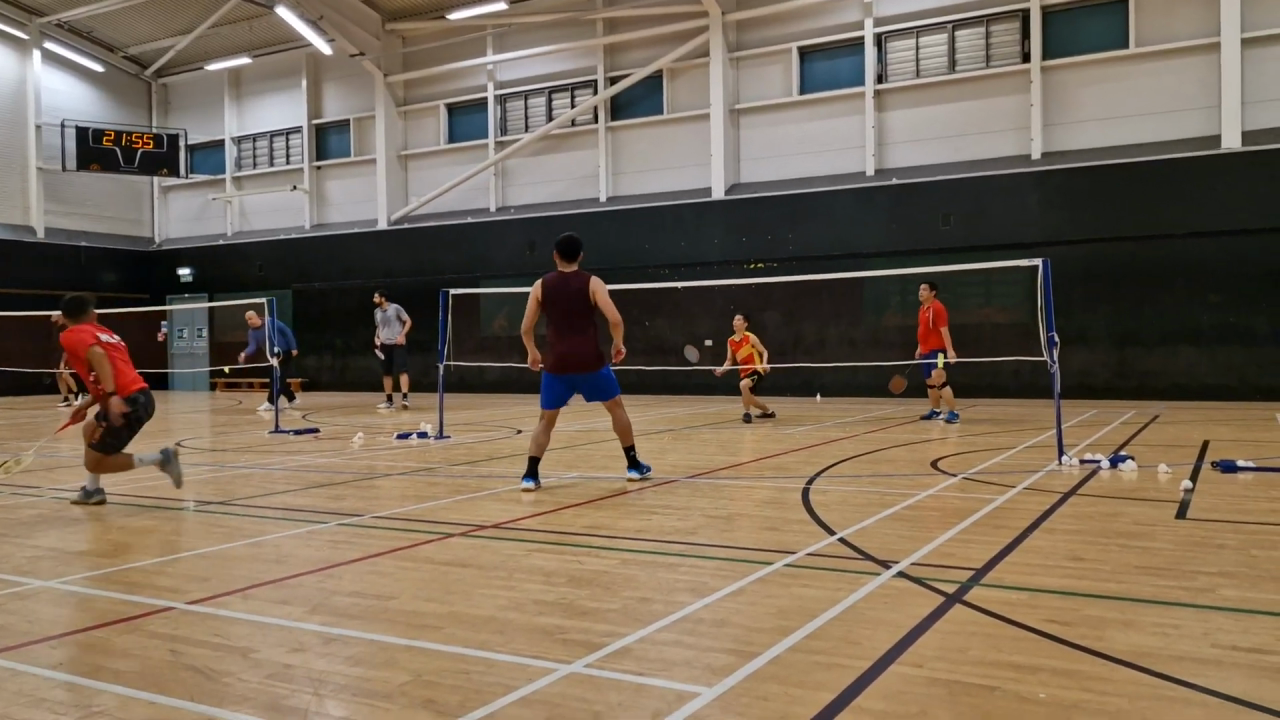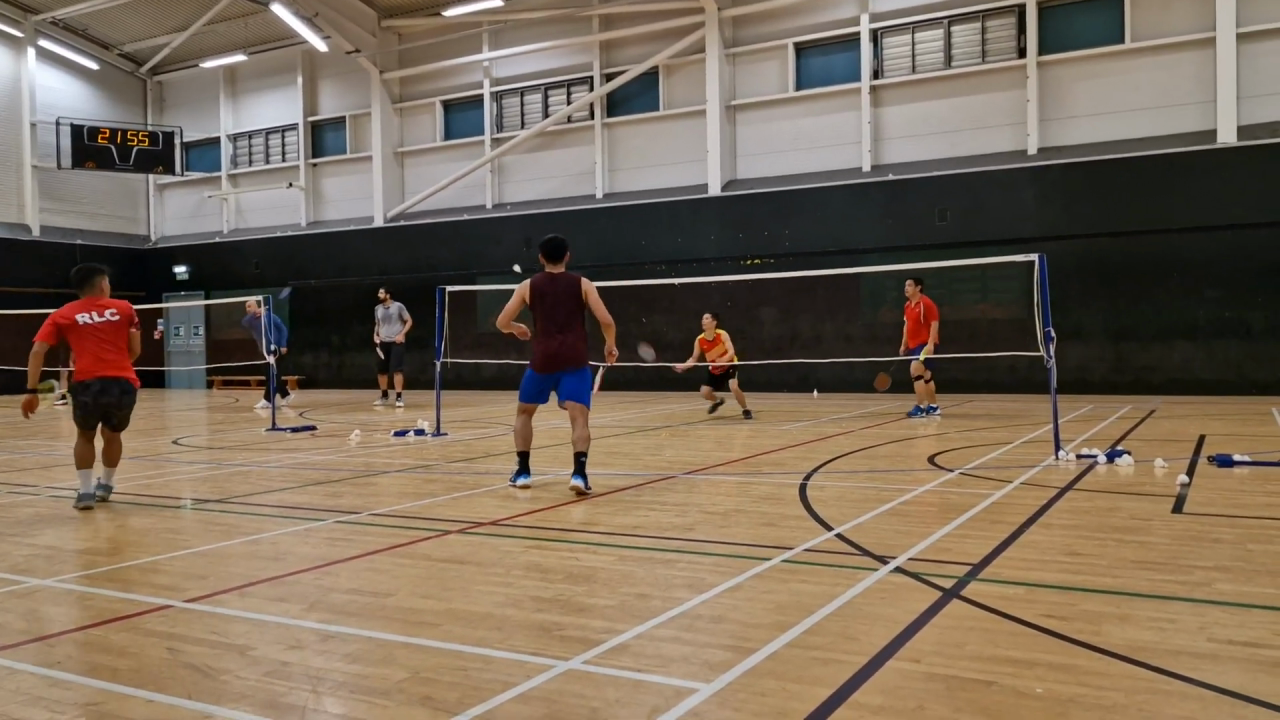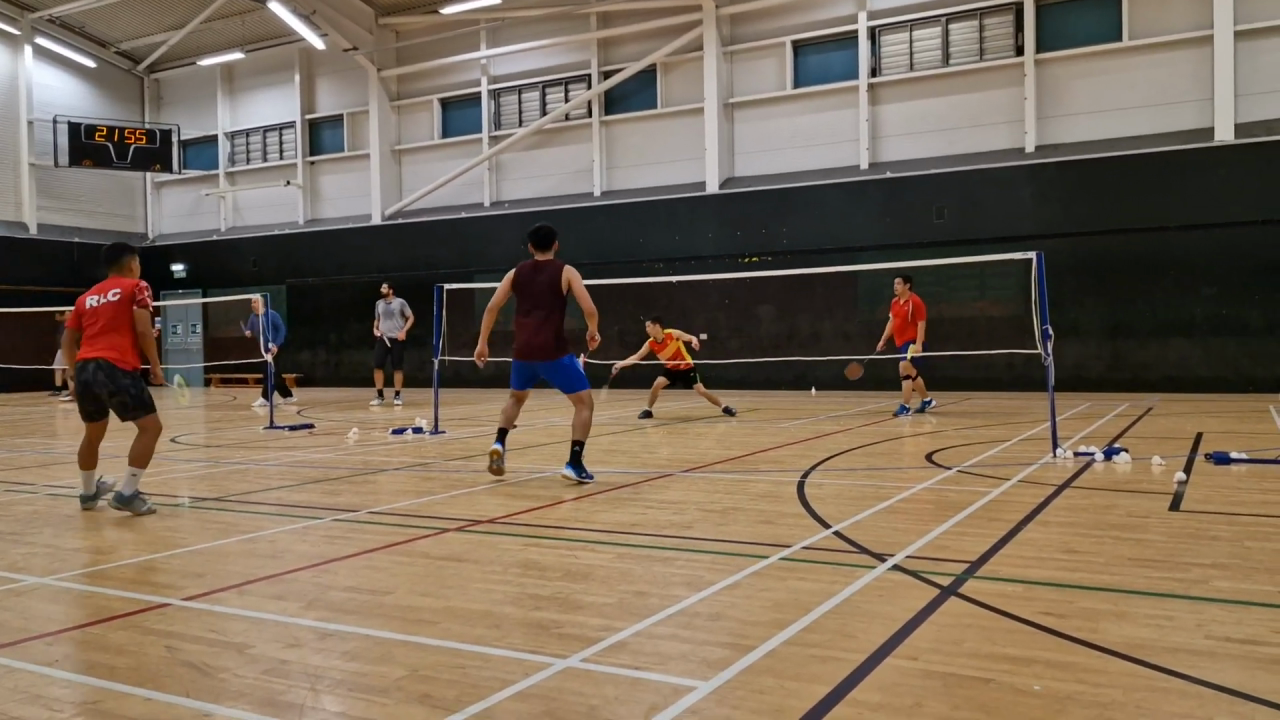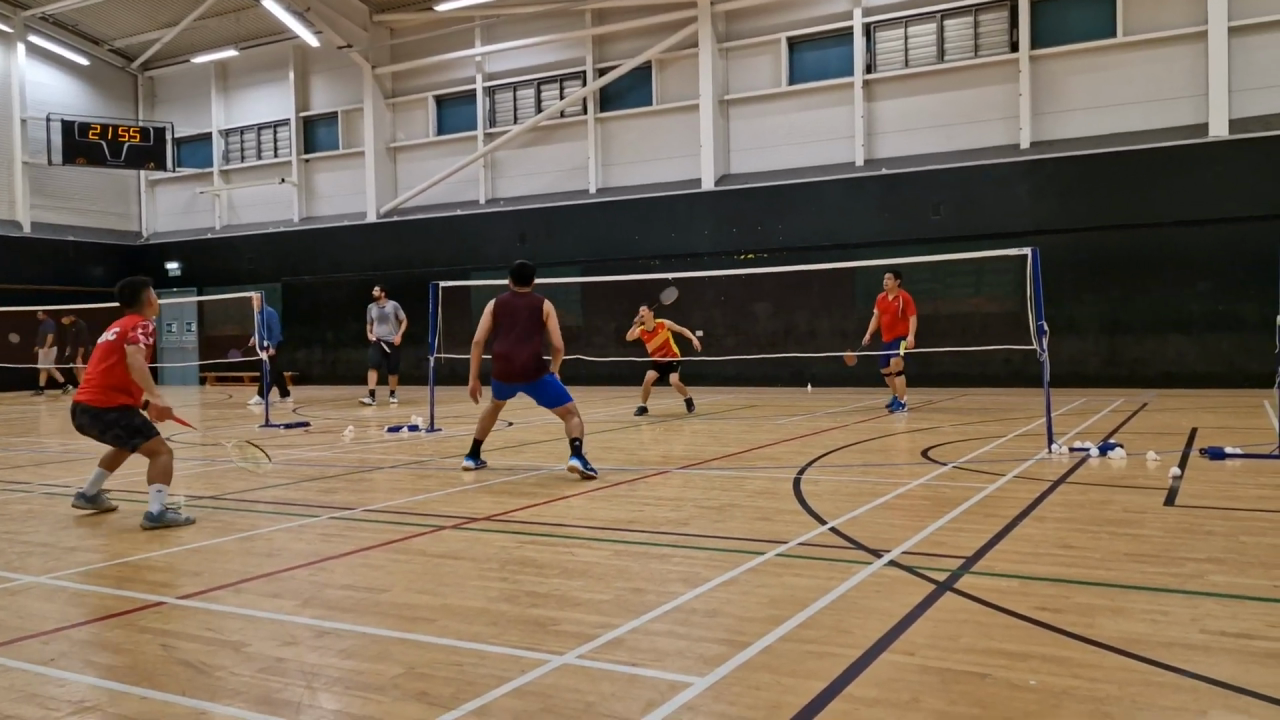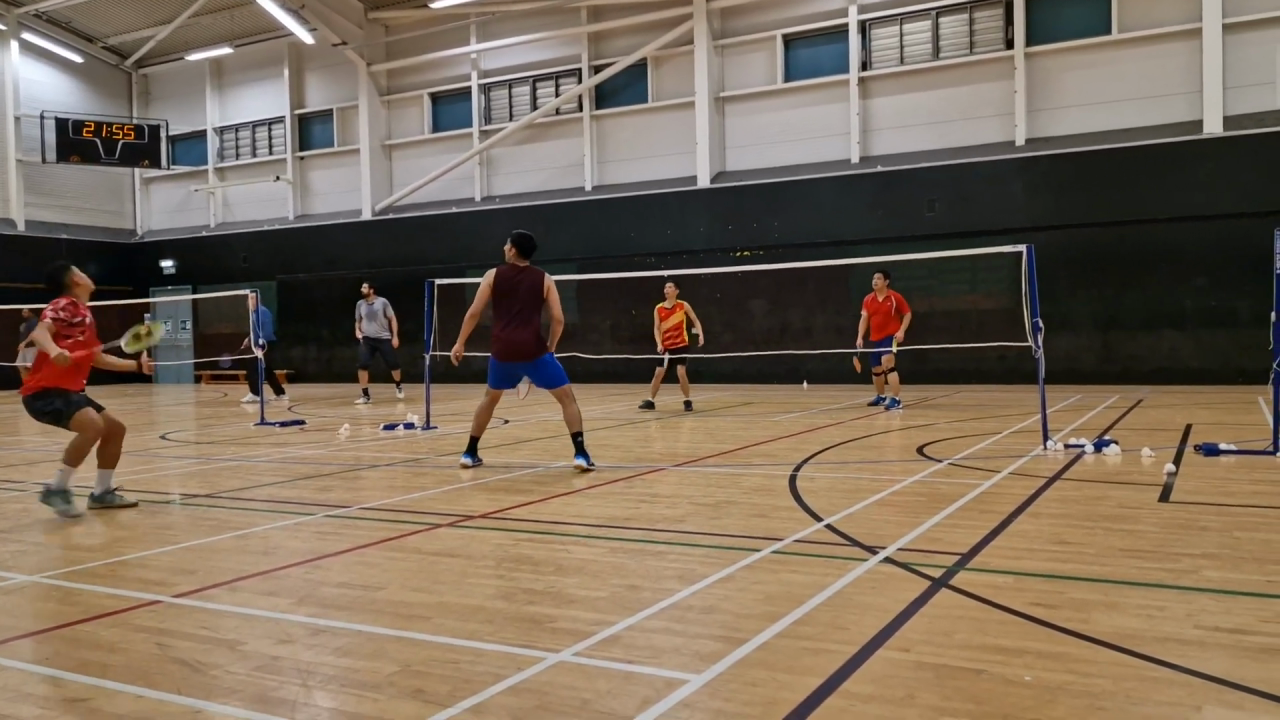
dt=0.3s
person 1, frame 1
left shoulder: (71, 335)
right shoulder: (107, 333)
left elbow: (99, 356)
left wrist: (111, 396)
right wrist: (86, 404)
left hip: (128, 403)
right hip: (139, 397)
left knee: (95, 461)
right knee: (91, 431)
left ankle: (161, 458)
right ankle: (92, 489)
person 1, frame 2
left shoulder: (61, 315)
right shoulder: (124, 308)
left elbow: (37, 352)
right elbow: (135, 350)
left wrist: (31, 391)
left hip: (87, 385)
right hip: (123, 384)
left knee: (85, 435)
right knee: (112, 435)
left ankle: (86, 492)
right ankle: (105, 486)
person 1, frame 3
left shoulder: (87, 297)
right shoulder: (137, 287)
left elbow: (68, 339)
right elbow: (144, 332)
left wrist: (75, 374)
right wrist: (155, 367)
left hip: (83, 369)
right hip: (115, 369)
left knee: (93, 433)
right knee: (151, 427)
left ankle: (89, 493)
right ankle: (127, 494)
person 1, frame 4
left shoulder: (116, 329)
right shoulder: (141, 325)
right elbow: (135, 362)
left wrist: (144, 405)
right wrist: (154, 398)
left hip: (85, 408)
right hip: (105, 407)
left knee: (130, 441)
right knee: (161, 452)
left ankle: (89, 494)
right ankle: (157, 511)
person 1, frame 5
left shoulder: (84, 316)
right shoulder: (68, 306)
left elbow: (98, 359)
right elbow: (39, 334)
left wrist: (136, 365)
right wrist: (54, 351)
left hip: (68, 391)
right hip: (44, 392)
left knee: (115, 429)
right knee: (93, 427)
left ankle: (102, 492)
right ankle: (57, 489)
person 2, frame 1
left shoulder: (541, 285)
right shoulder: (592, 283)
left elbow: (526, 329)
right elbow: (615, 319)
left wrist: (532, 353)
right wrist: (618, 344)
left hip: (556, 364)
right hip: (590, 361)
left knee: (546, 420)
right knee: (616, 408)
left ankle: (530, 475)
right ankle: (634, 465)
person 2, frame 2
left shoulder: (528, 286)
right shoulder: (582, 284)
left elbow: (502, 321)
right elbow: (607, 321)
left wrist: (517, 329)
right wrist: (610, 345)
left hip: (542, 362)
right hip: (575, 362)
left knee: (524, 413)
right knee: (579, 420)
left ankle: (523, 470)
right ankle: (579, 472)
person 2, frame 3
left shoulder: (516, 272)
right shoulder: (566, 272)
left elbow: (492, 308)
right elbow: (589, 309)
left wrist: (482, 343)
right wrist: (593, 331)
left hip: (523, 350)
right hip: (554, 351)
left knee: (516, 398)
right knee: (584, 403)
left ankle: (499, 445)
right ankle: (575, 463)
person 2, frame 4
left shoulder: (495, 304)
right shoulder: (544, 305)
left elbow: (478, 340)
right elbow: (557, 346)
left wrist: (473, 379)
right wrist: (553, 370)
left hip: (502, 370)
right hip: (533, 369)
left knee: (495, 405)
right knee: (571, 415)
left ankle: (472, 456)
right ankle: (577, 457)
person 2, frame 5
left shoulder: (493, 275)
right shoulder: (544, 279)
left elbow: (473, 313)
right elbow: (558, 319)
left wrist: (459, 343)
right wrist: (550, 346)
left hip: (503, 350)
right hip: (534, 349)
left knee: (491, 397)
right knee: (567, 398)
left ankle: (470, 453)
right ankle: (580, 454)
